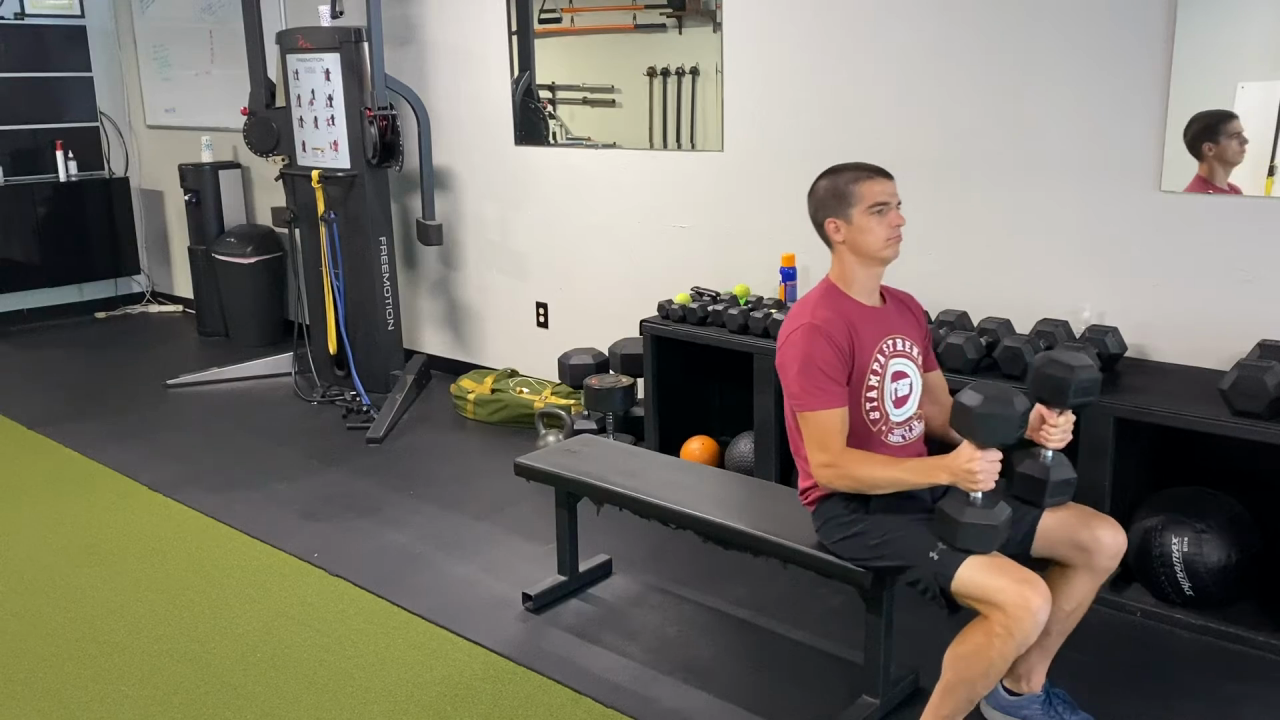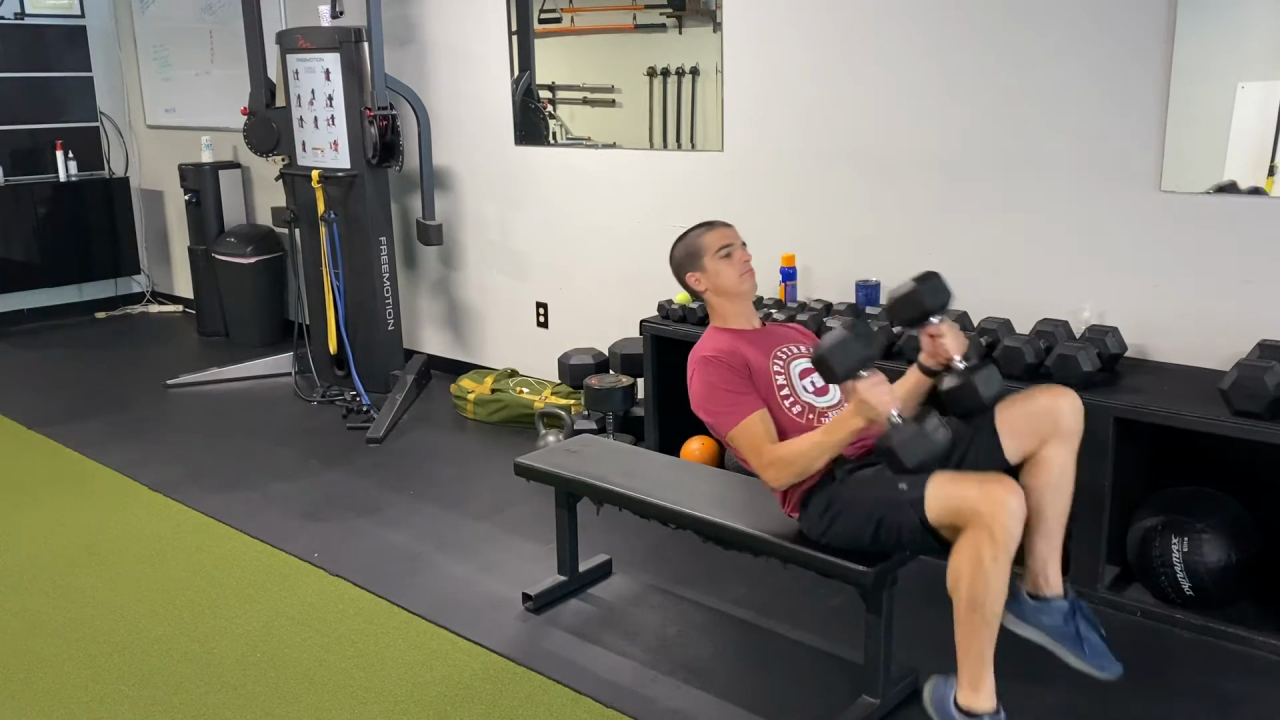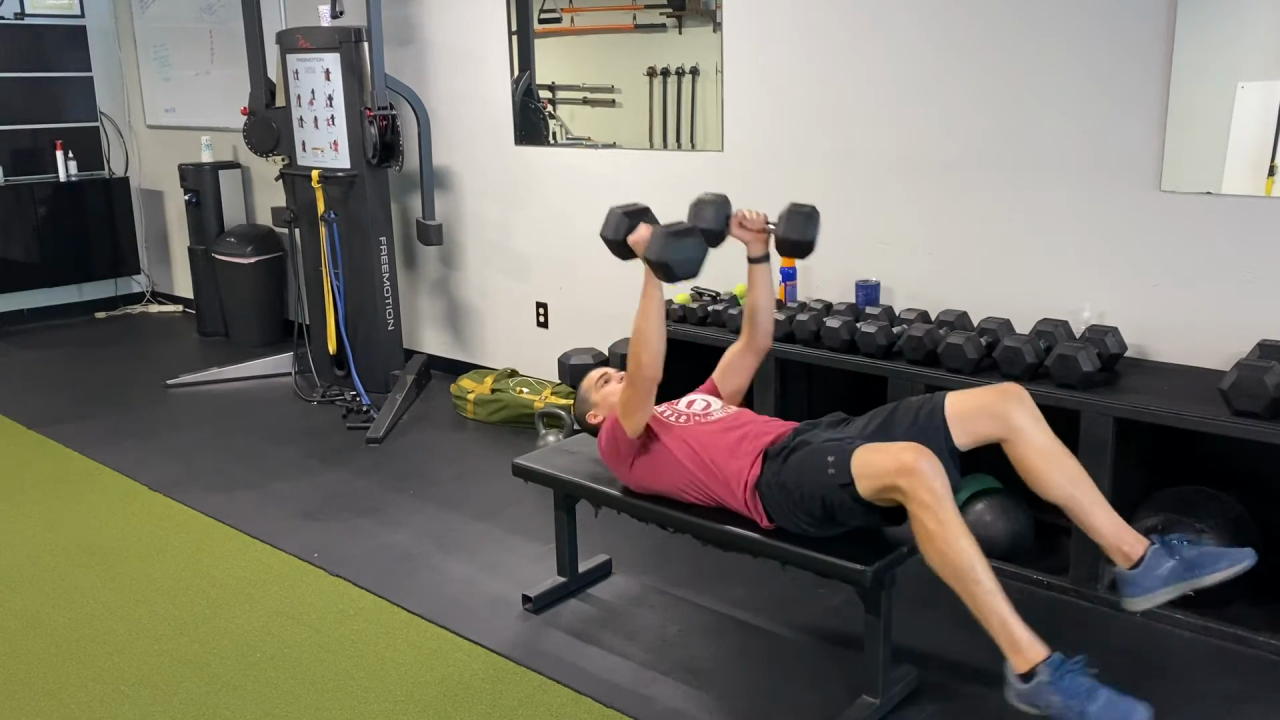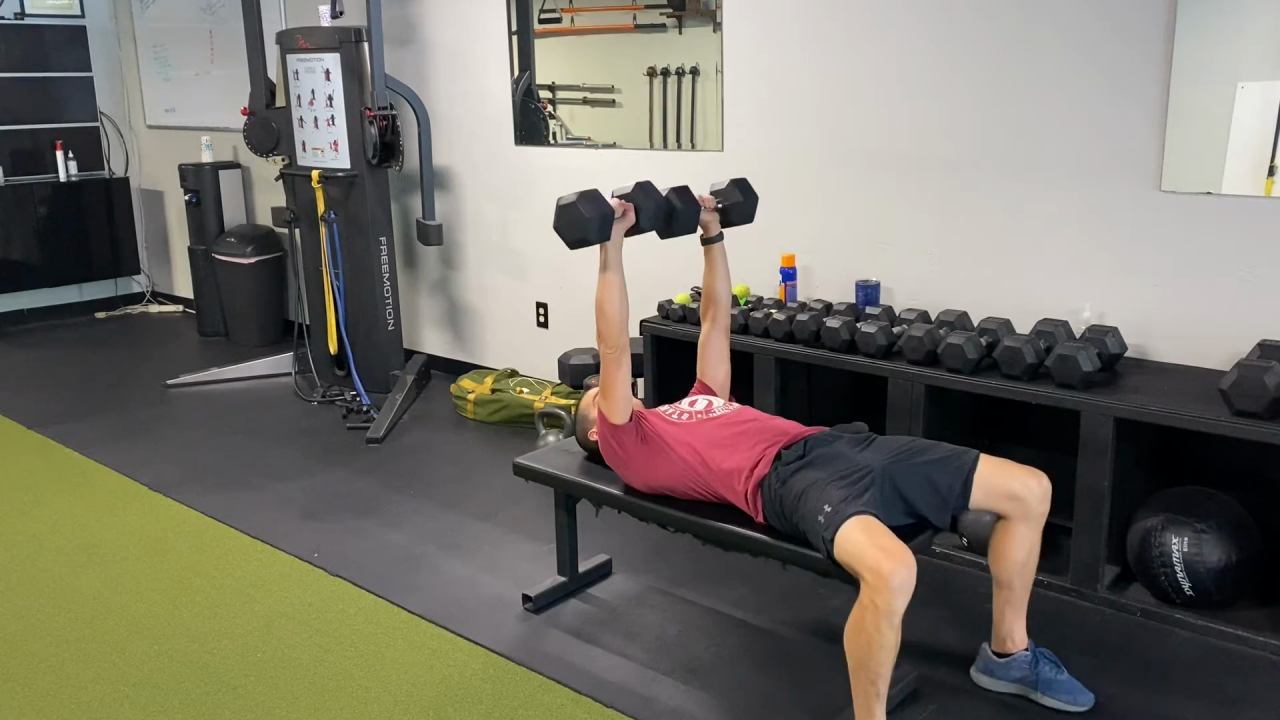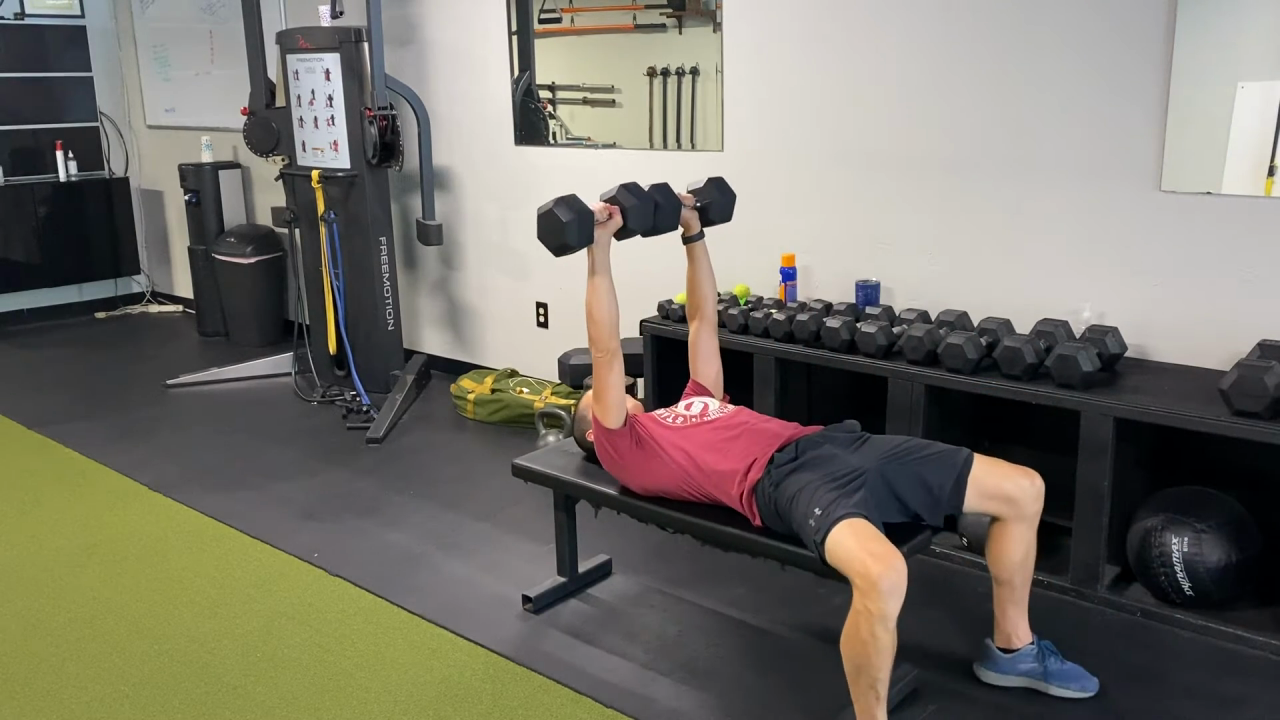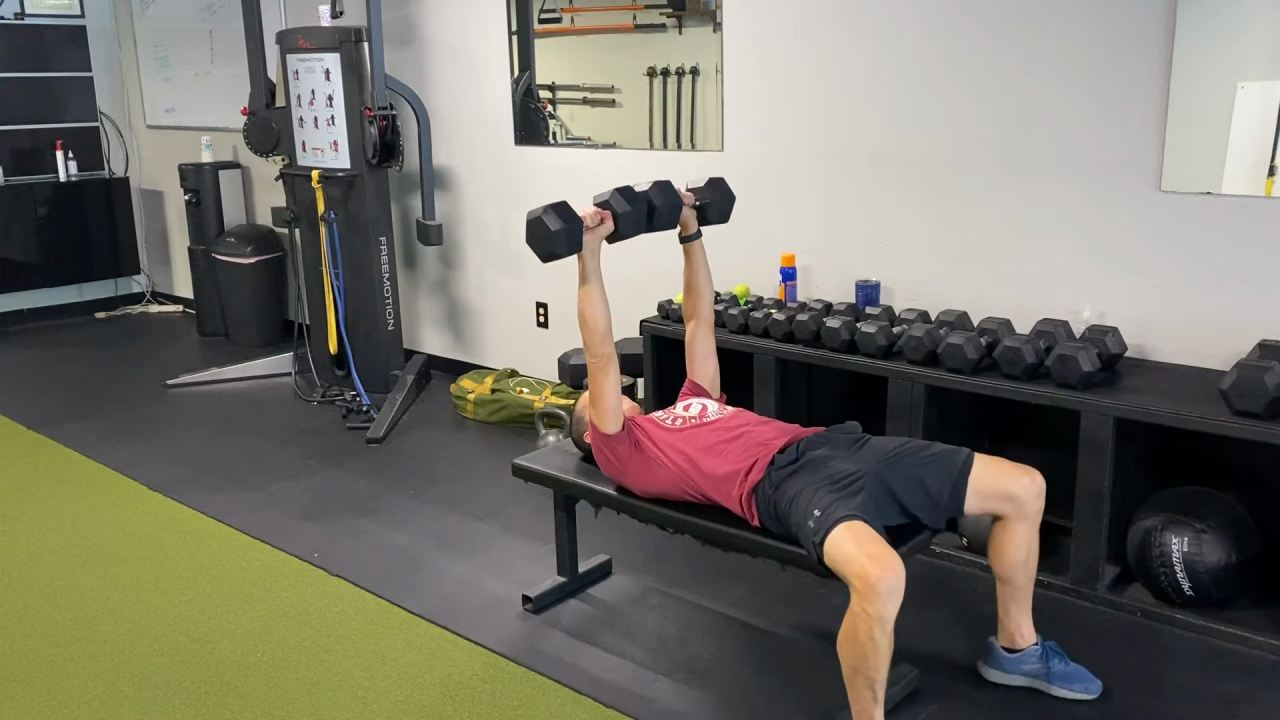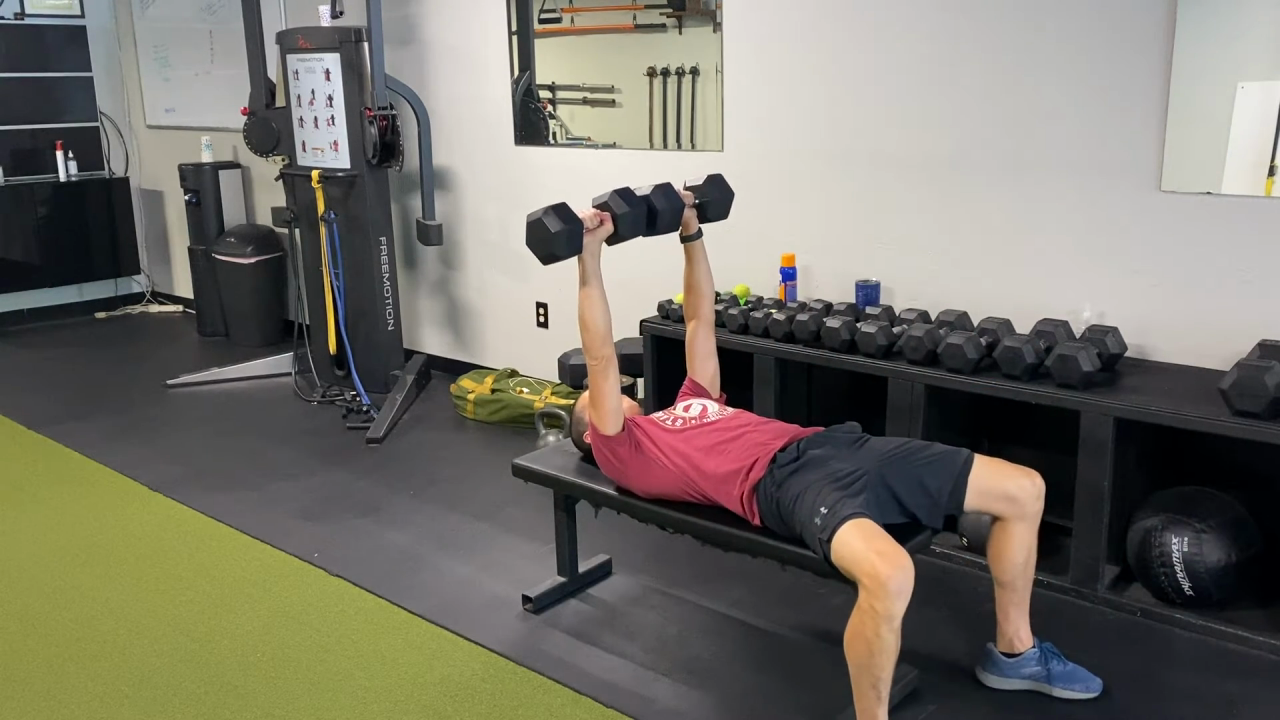
dt=0.7s
person 1, frame 1
left shoulder: (905, 309)
right shoulder: (815, 328)
left elbow: (942, 414)
right elbow: (829, 465)
left wrist: (1023, 426)
right wrist: (945, 469)
left hip: (921, 483)
right hip: (856, 505)
left knee: (1102, 541)
right knee: (1023, 602)
person 1, frame 2
left shoulder: (793, 335)
right shoulder: (713, 361)
right elbow: (775, 468)
left wrist: (928, 366)
right wrist: (857, 415)
left hip: (889, 459)
right hip: (833, 495)
left knee: (1057, 407)
right knee: (998, 500)
left ankle: (1043, 597)
person 1, frame 3
left shoulder: (698, 404)
right shoulder: (630, 450)
left elbow: (756, 340)
right elbow: (645, 375)
left wrist: (757, 255)
right wrist: (653, 274)
left hip: (821, 437)
right hip: (779, 477)
left knee: (1006, 403)
right knee: (916, 468)
left ankle: (1138, 561)
person 1, frame 4
left shoulder: (696, 406)
right shoulder: (627, 447)
left elbow: (715, 323)
right elbow: (615, 351)
left wrist: (712, 235)
right wrist: (611, 247)
left hip: (841, 443)
right hip: (787, 475)
left knee: (1029, 490)
right knee: (891, 572)
left ankle: (1008, 653)
person 1, frame 5
left shoulder: (692, 406)
right shoulder: (625, 449)
left elbow: (704, 322)
right elbow: (606, 354)
left wrist: (693, 233)
right wrist: (599, 251)
left hip: (833, 442)
right hip: (781, 475)
left knee: (1023, 489)
right knee: (882, 576)
left ankle: (1011, 648)
person 1, frame 6
left shoulder: (689, 406)
right shoulder: (622, 450)
left elbow: (699, 323)
right elbow: (600, 357)
left wrist: (690, 232)
right wrist: (589, 253)
right hip: (781, 477)
left knee: (1023, 488)
right knee: (880, 580)
left ankle: (1016, 647)
person 1, frame 7
left shoulder: (690, 406)
right shoulder: (623, 450)
left elbow: (700, 322)
right elbow: (600, 360)
left wrist: (691, 232)
right wrist: (590, 255)
left hip: (830, 444)
right hip: (780, 478)
left knee: (1024, 490)
right knee: (890, 576)
left ankle: (1013, 651)
